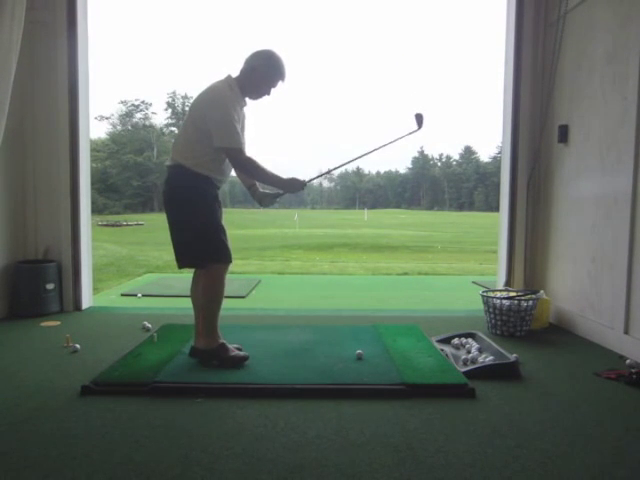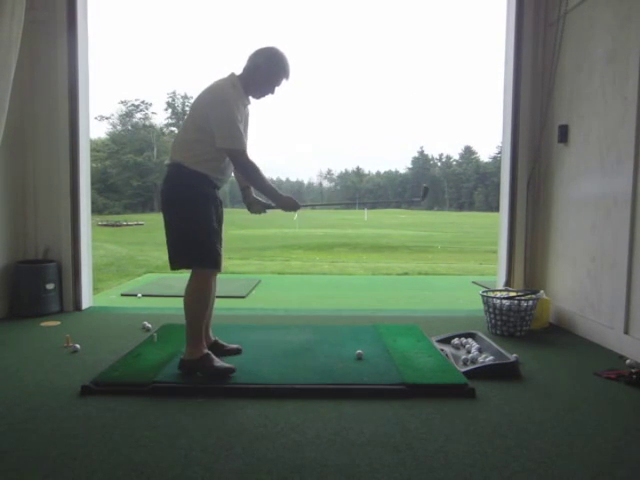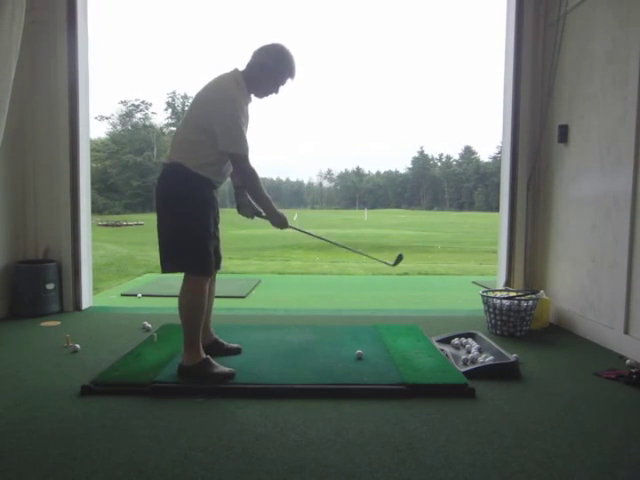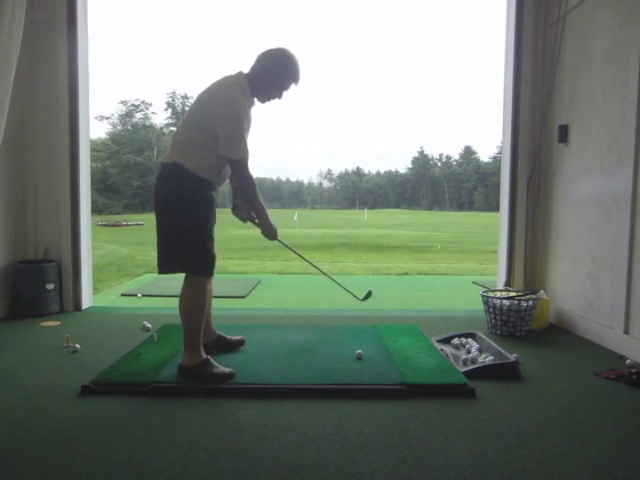
dt=0.3s
person 1, frame 1
left shoulder: (234, 99)
right shoulder: (221, 98)
left elbow: (236, 158)
right elbow: (238, 159)
left wrist: (255, 191)
right wrist: (281, 184)
left hip: (200, 187)
right hip: (188, 186)
left knee: (207, 264)
right knee: (216, 262)
left ankle: (204, 339)
right ankle: (208, 342)
person 1, frame 2
left shoulder: (237, 98)
right shoulder: (225, 97)
left elbow: (237, 159)
right elbow: (241, 161)
left wrist: (248, 196)
right wrist: (277, 197)
left hip: (202, 187)
right hip: (188, 186)
left knee: (208, 267)
right knee: (205, 267)
left ankle: (204, 339)
right ankle: (193, 353)
person 1, frame 3
left shoulder: (233, 90)
right shoulder: (229, 97)
left elbow: (233, 160)
right elbow: (242, 164)
left wrist: (241, 196)
right wrist: (270, 210)
left hip: (196, 186)
right hip: (185, 186)
left knee: (209, 267)
right knee: (198, 271)
left ankle: (205, 338)
right ankle: (192, 358)
person 1, frame 4
left shoulder: (235, 91)
right shoulder: (233, 101)
left elbow: (233, 164)
right elbow: (240, 170)
left wrist: (239, 200)
right wrist: (263, 218)
left hip: (191, 185)
right hip: (184, 186)
left knee: (203, 267)
right knee: (198, 271)
left ankle: (207, 336)
right ankle: (192, 358)
